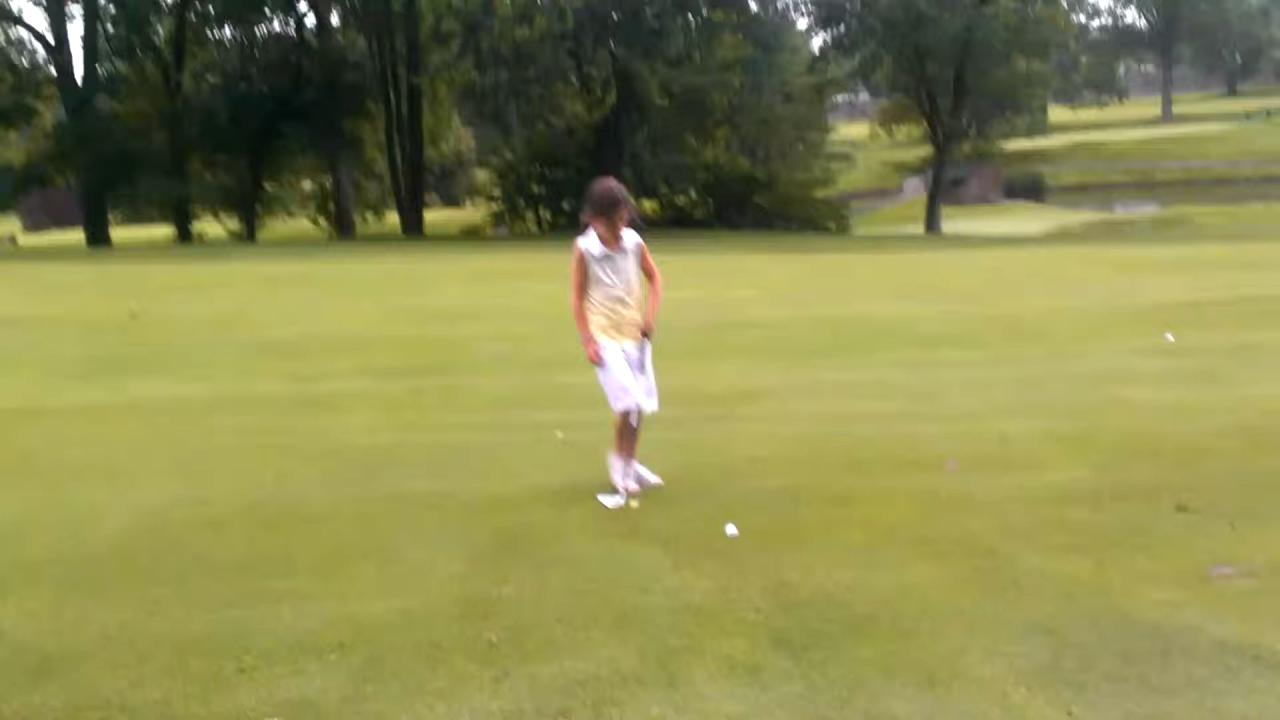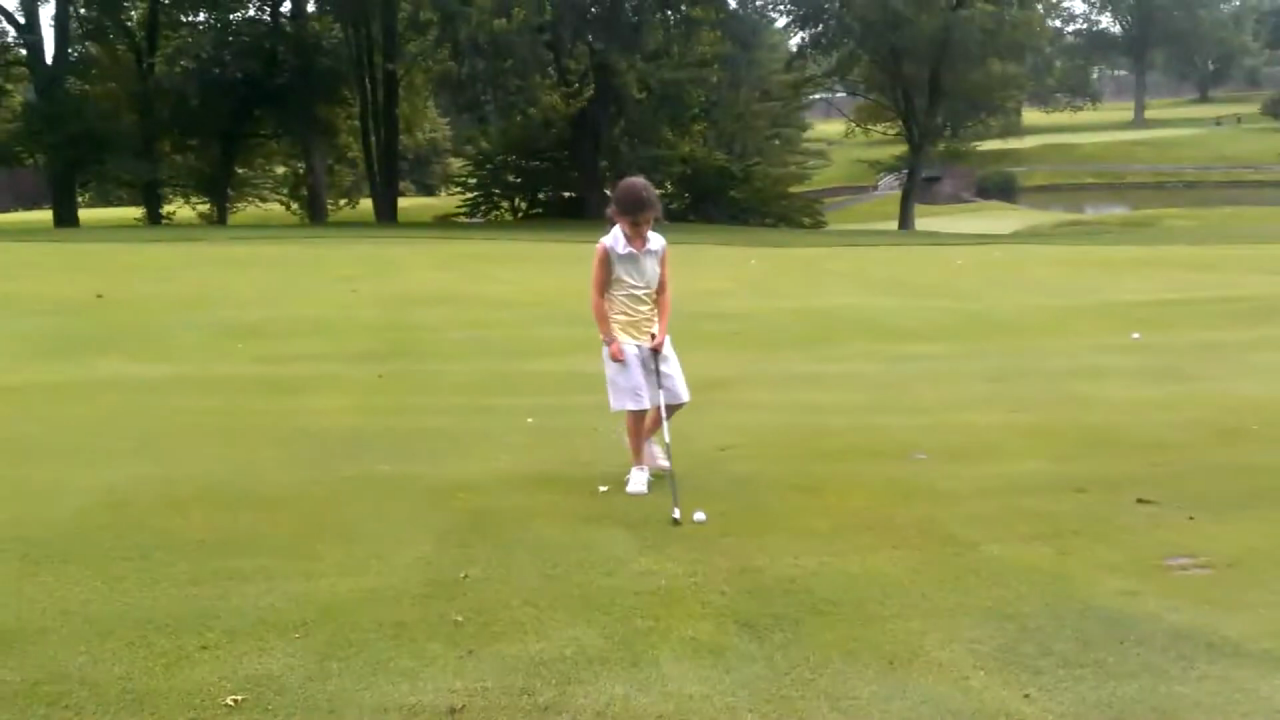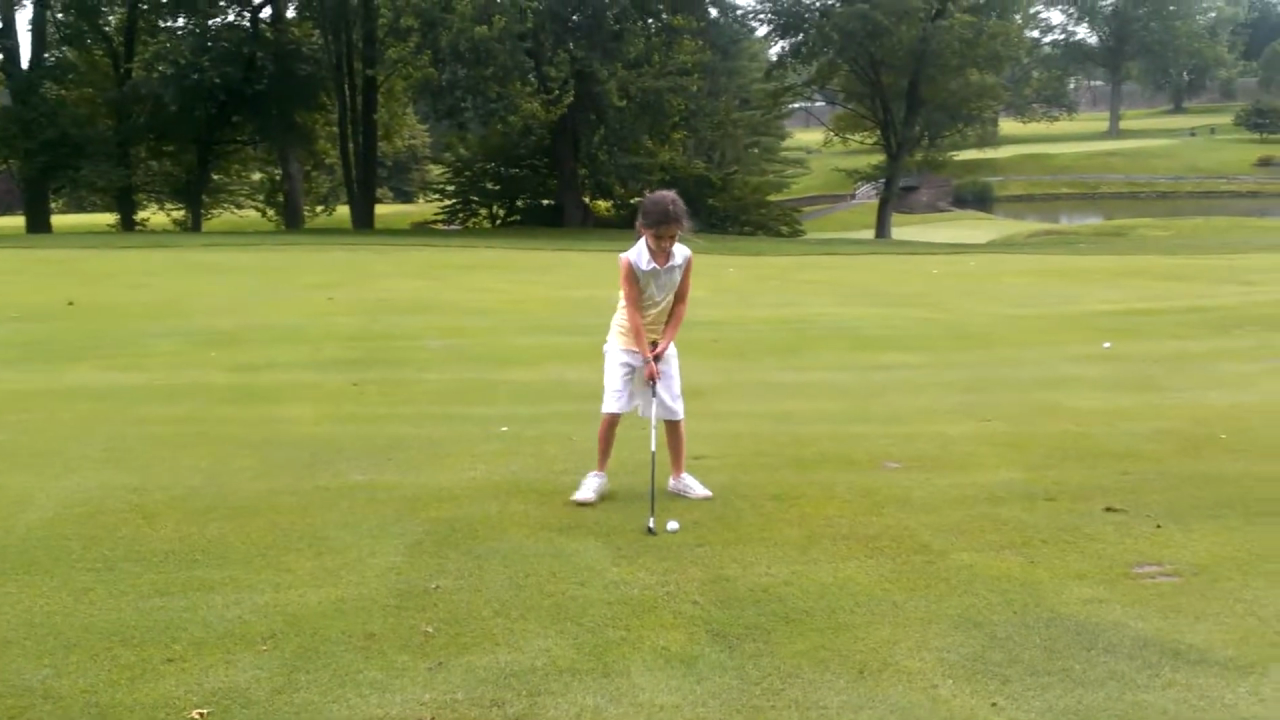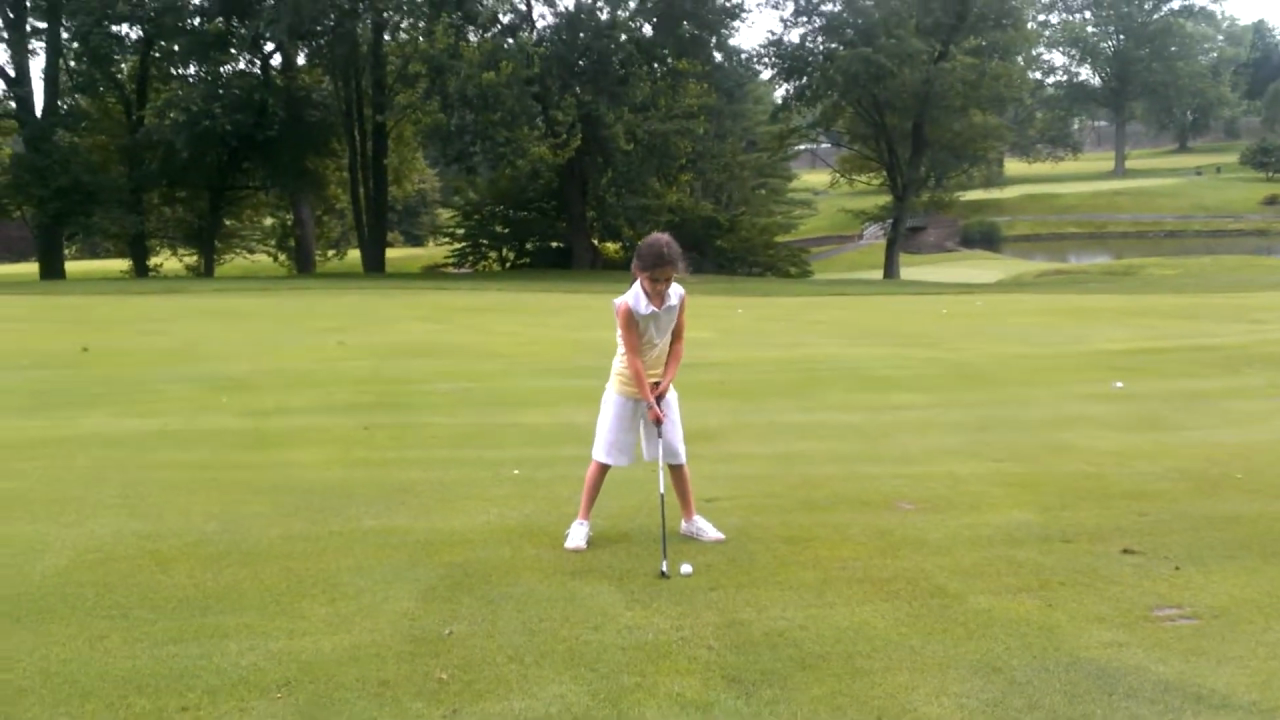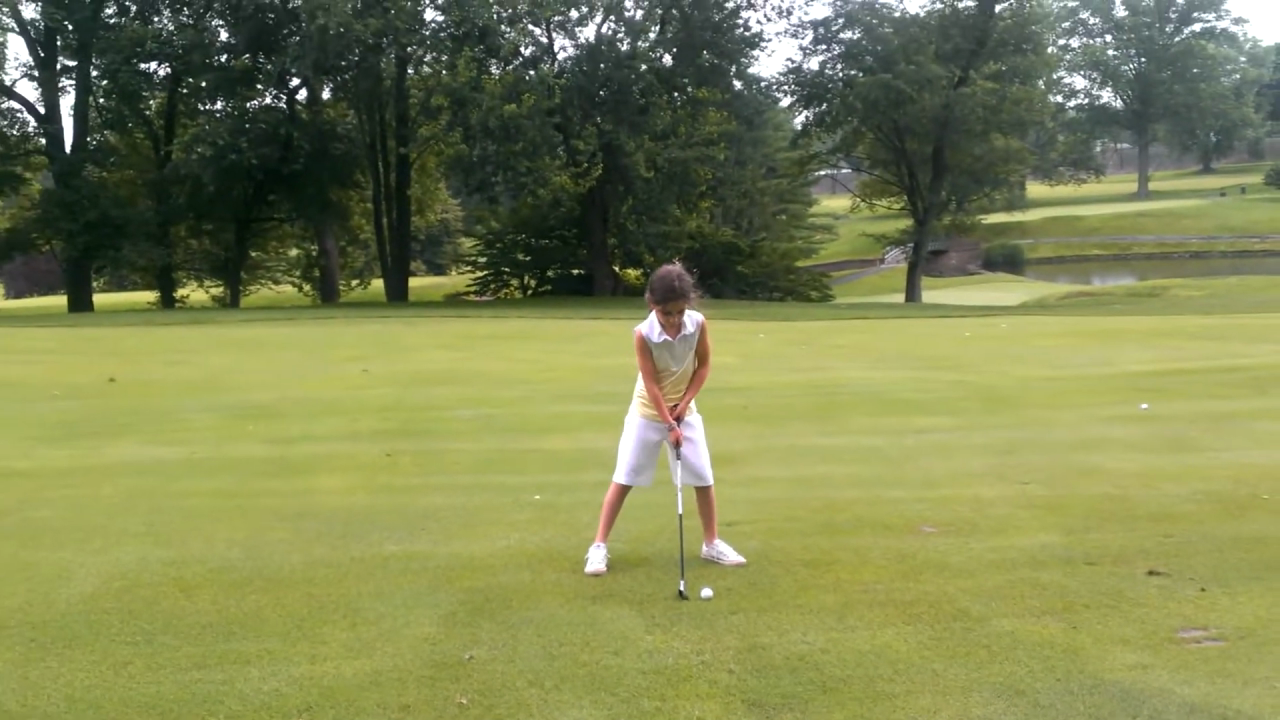
dt=0.4s
person 1, frame 1
left shoulder: (635, 242)
right shoulder: (584, 249)
left elbow: (654, 279)
right elbow: (577, 297)
left wrist: (650, 316)
right wrist: (588, 341)
left hip: (635, 337)
right hip: (605, 338)
left knee: (641, 405)
right knee: (627, 404)
left ankle: (627, 462)
right ankle: (621, 461)
person 1, frame 2
left shoulder: (659, 244)
right shoulder: (607, 248)
left elbow: (663, 291)
right elbow: (598, 296)
left wrist: (662, 331)
right wrist: (611, 339)
left hip: (651, 333)
right hip: (620, 336)
left knee: (674, 396)
right knee: (635, 403)
left ankle: (647, 439)
right ankle: (638, 466)
person 1, frame 3
left shoulder: (684, 257)
right shoulder: (630, 261)
left elbow: (680, 303)
right elbow: (634, 313)
left wrist: (664, 343)
right wrist: (645, 357)
left hip: (661, 343)
right hip: (625, 343)
left knee: (674, 411)
right knee: (613, 408)
left ankle: (679, 477)
right ankle: (598, 475)
person 1, frame 4
left shoulder: (678, 297)
right shoulder: (627, 306)
left elbow: (677, 342)
right elbow: (633, 357)
left wrist: (666, 381)
right wrist: (648, 402)
left hip: (661, 387)
right hip: (625, 388)
left knee: (676, 456)
right knee: (603, 457)
left ankle: (690, 519)
right ankle: (581, 523)
person 1, frame 5
left shoulder: (698, 324)
right shoulder: (643, 334)
left elbow: (703, 365)
right elbow: (651, 383)
left wrist: (683, 404)
right wrist: (668, 424)
left hip: (684, 411)
right hip: (646, 413)
left knee: (704, 478)
right knee: (623, 479)
left ankle: (712, 543)
right ankle: (599, 546)
